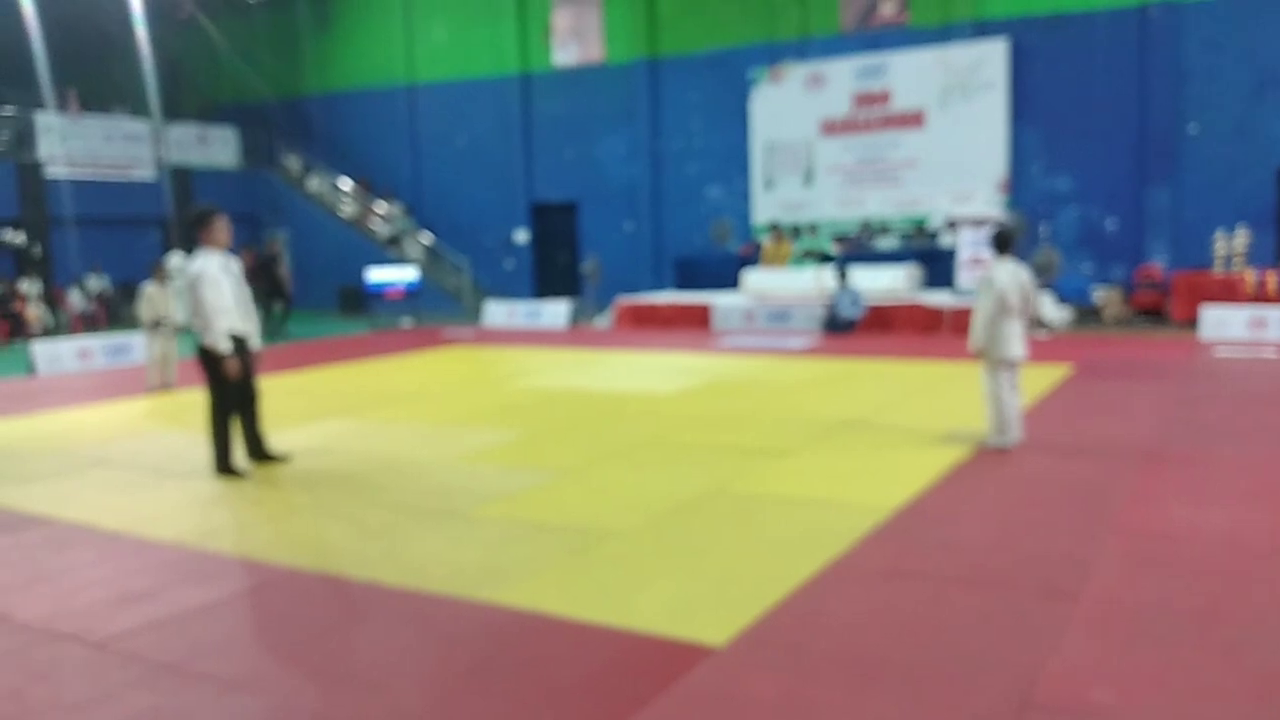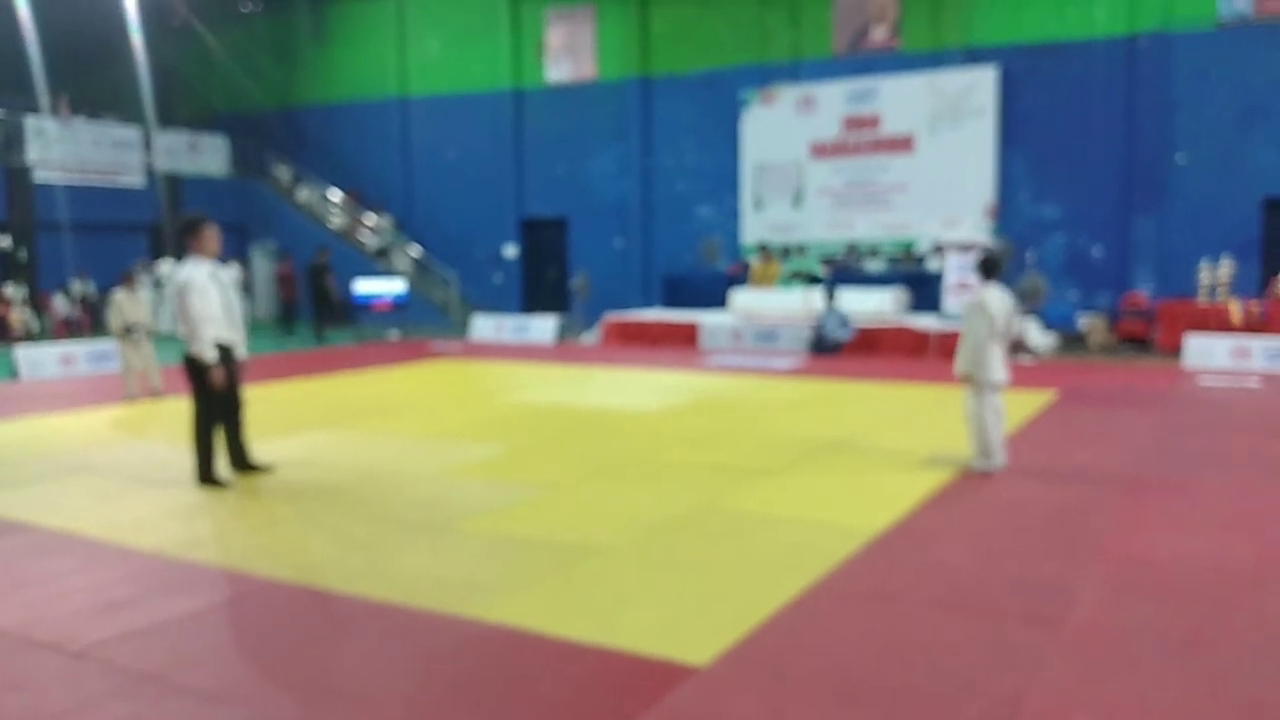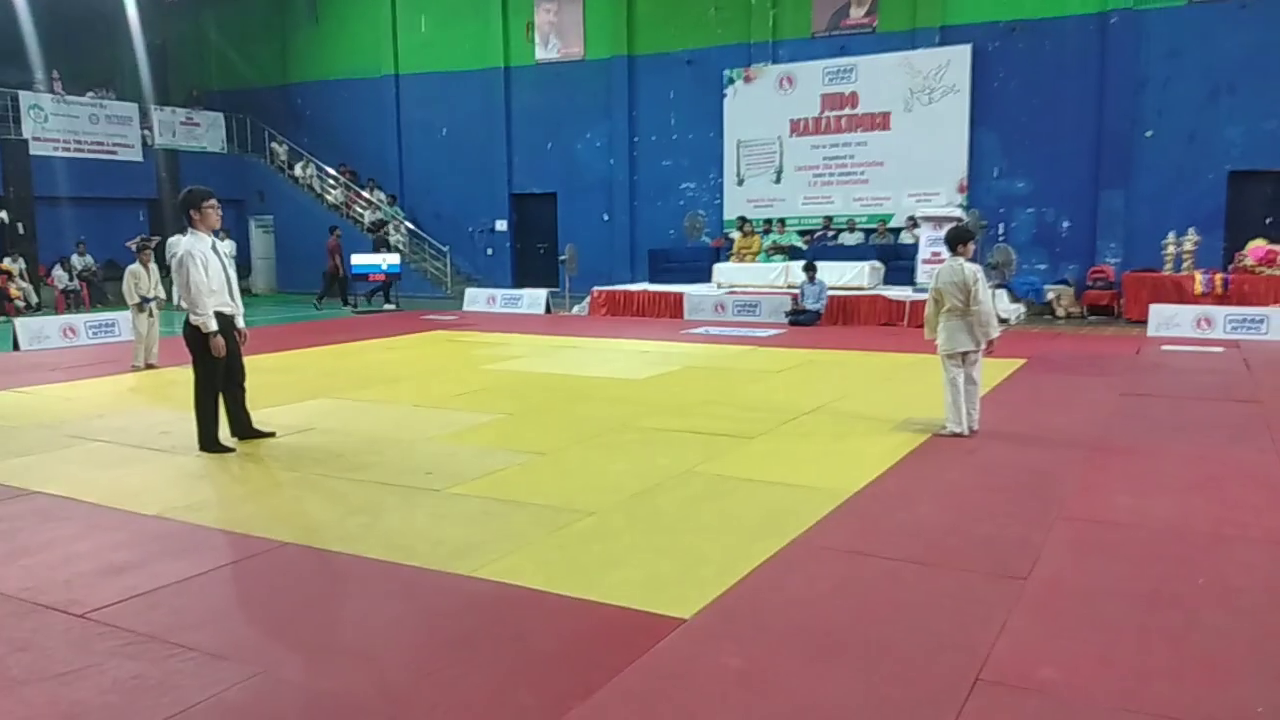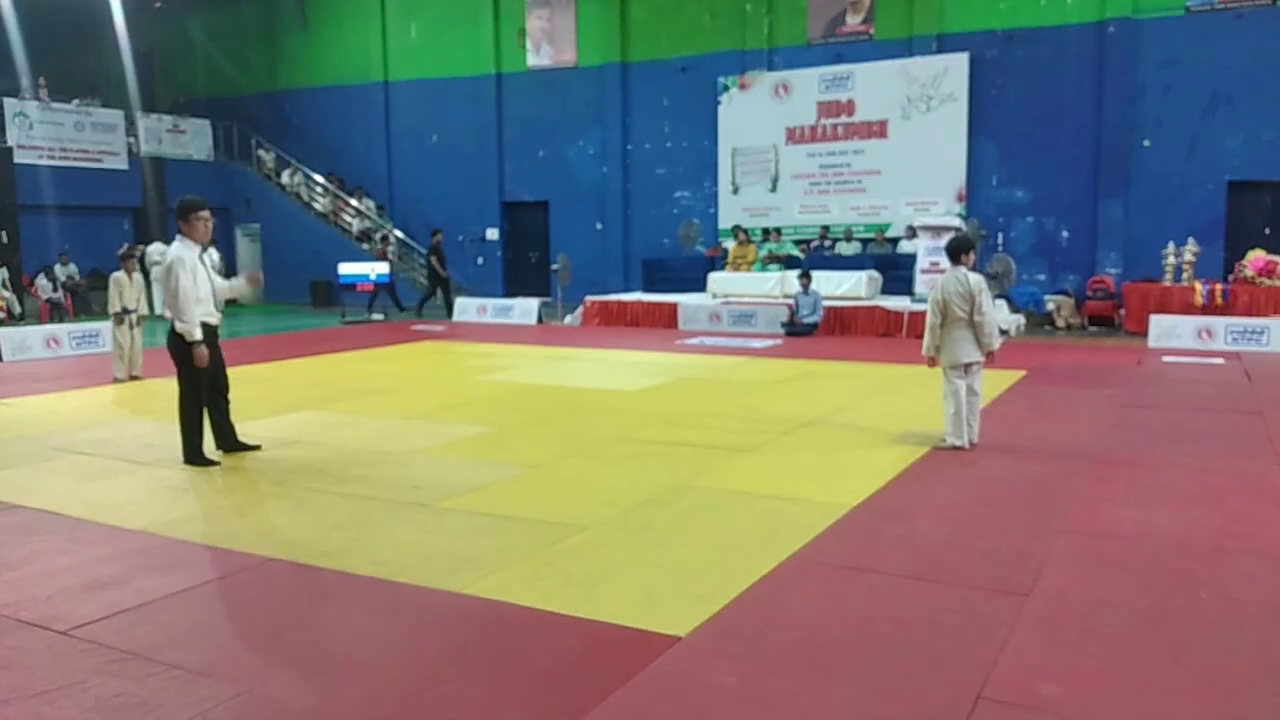
dt=1s
person 1, frame 1
left shoulder: (229, 261)
right shoulder: (203, 267)
right elbow: (211, 313)
left wrist: (252, 344)
right wrist: (226, 353)
left hip: (238, 342)
right hip: (220, 347)
left knee: (247, 399)
right knee: (224, 405)
left ankle: (257, 451)
right ankle: (224, 463)
person 1, frame 2
left shoulder: (216, 271)
right shoulder: (191, 276)
right elbow: (198, 321)
left wrist: (238, 353)
right wrist: (211, 362)
left hip: (225, 351)
right hip: (206, 356)
left knee: (232, 409)
right knee: (208, 415)
left ankle: (240, 460)
right ankle: (206, 473)
person 1, frame 3
left shoulder: (214, 245)
right shoulder: (191, 250)
right elbow: (199, 295)
left wrist: (238, 322)
right wrist: (212, 332)
left hip: (225, 321)
right hip: (207, 326)
left knee: (235, 378)
right knee: (209, 384)
left ankle: (242, 428)
right ankle: (209, 440)
person 1, frame 4
left shoulder: (197, 253)
right shoulder: (180, 256)
left elbow: (215, 290)
right elbow: (184, 303)
left wrist: (243, 283)
right wrist: (195, 342)
left hip: (207, 332)
right hip: (190, 336)
left knee: (218, 389)
right knee: (194, 395)
left ankle: (227, 441)
right ankle: (193, 453)
person 2, frame 1
left shoulder: (992, 275)
right shoulder: (1023, 271)
left elbow: (984, 312)
right elbow: (1030, 306)
left wrist: (977, 342)
left hip: (996, 339)
right hip: (1015, 339)
left knee: (999, 387)
right knee: (1010, 385)
left ankle: (1003, 436)
right ankle: (1014, 431)
person 2, frame 2
left shoulder: (980, 299)
right shoulder: (1006, 296)
left elbow: (972, 337)
right elbow: (1014, 331)
left wrist: (964, 368)
left hip: (980, 365)
right hip: (997, 362)
left knee: (981, 412)
right knee: (994, 410)
left ankle: (987, 460)
right ankle: (997, 456)
person 2, frame 3
left shoulder: (939, 273)
right shoulder: (973, 271)
left elbow: (932, 308)
right elbow: (982, 306)
left wrist: (932, 332)
right wrist: (989, 334)
left hip: (949, 332)
right hip: (971, 331)
left knee: (953, 379)
right knee: (971, 379)
left ankle: (956, 425)
right ankle: (970, 422)
person 2, frame 4
left shoulder: (940, 283)
right shoulder: (976, 280)
left elbow: (934, 320)
right elbow: (984, 316)
left wrist: (930, 350)
right wrist: (990, 345)
left hip: (950, 344)
right hip: (973, 344)
left knee: (955, 391)
right knee: (972, 390)
left ankle: (957, 438)
right ankle: (971, 435)
